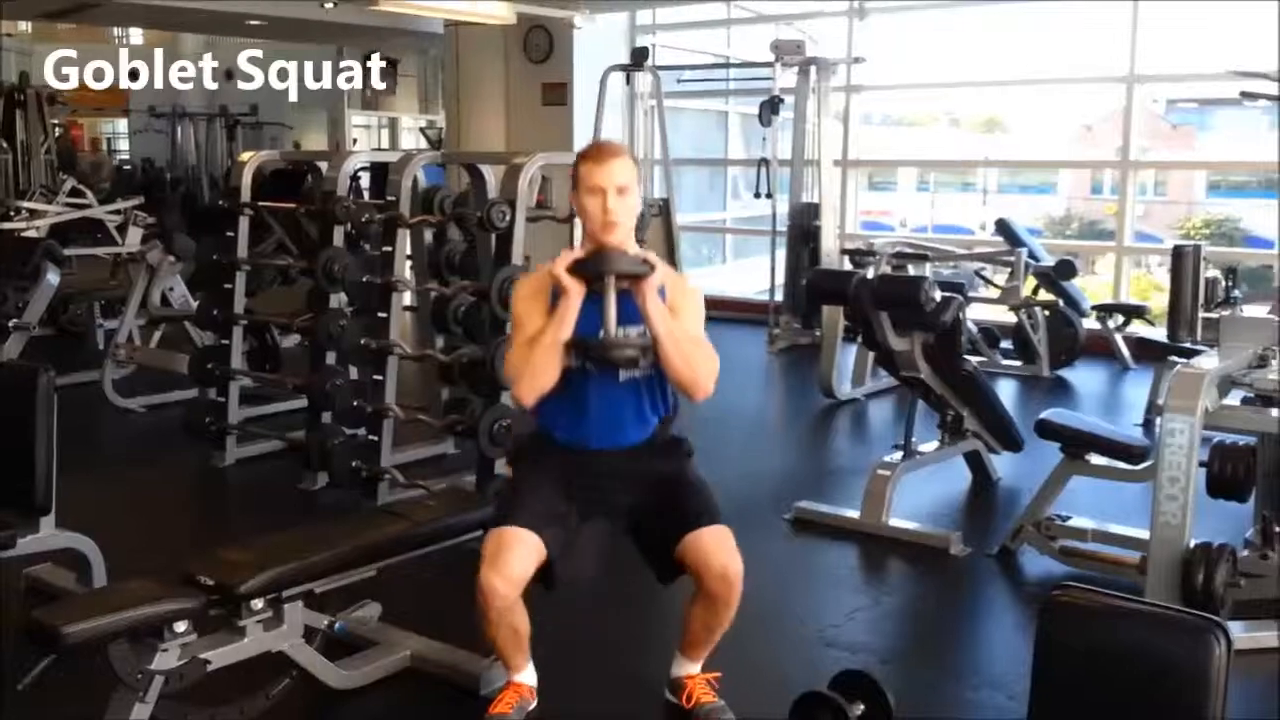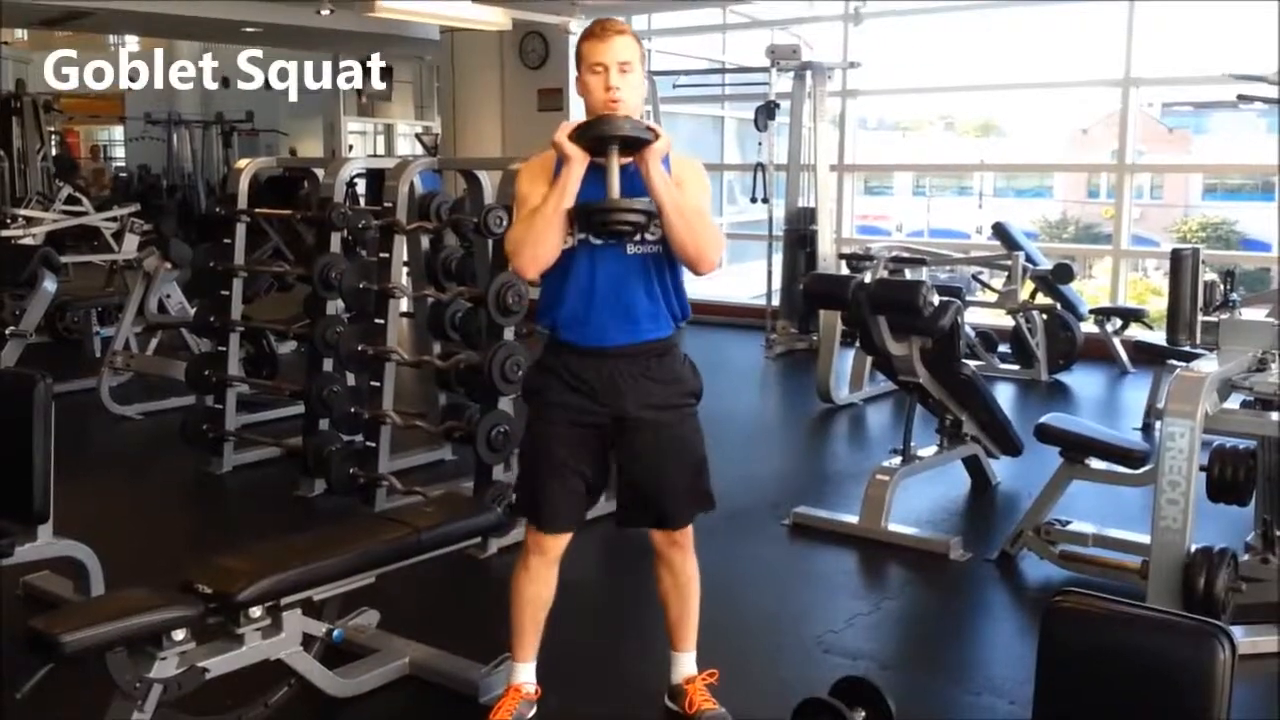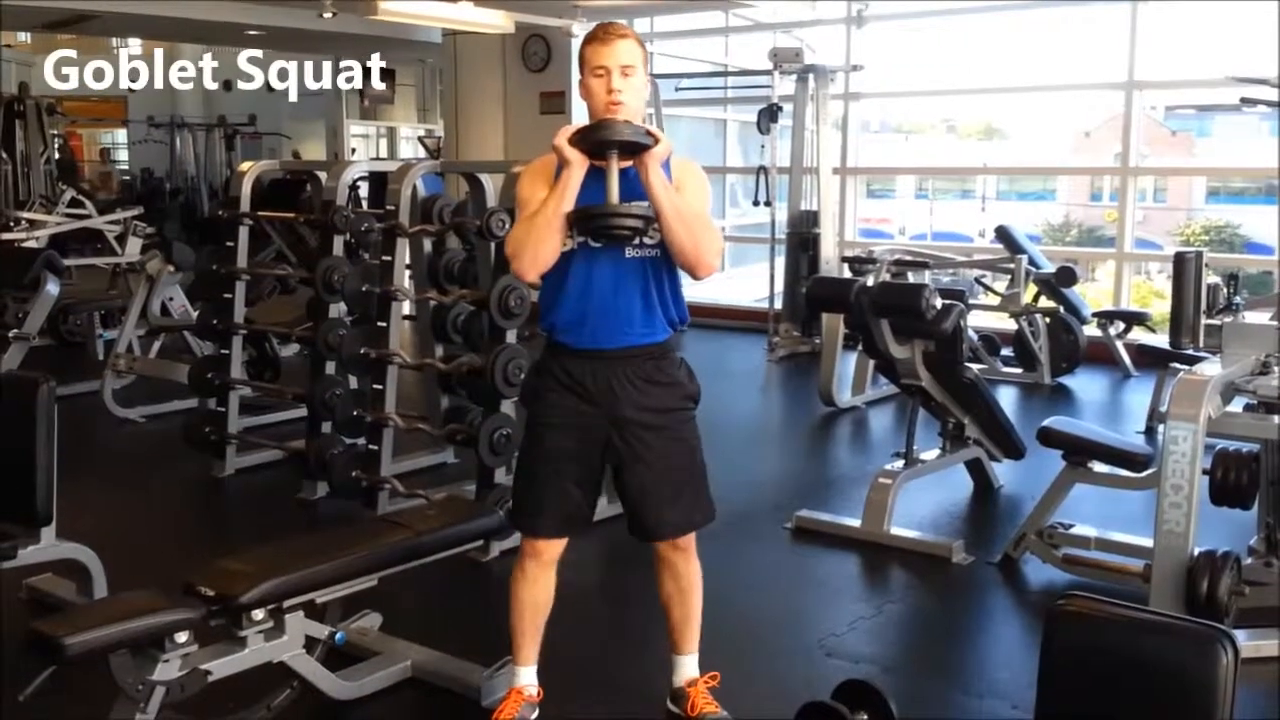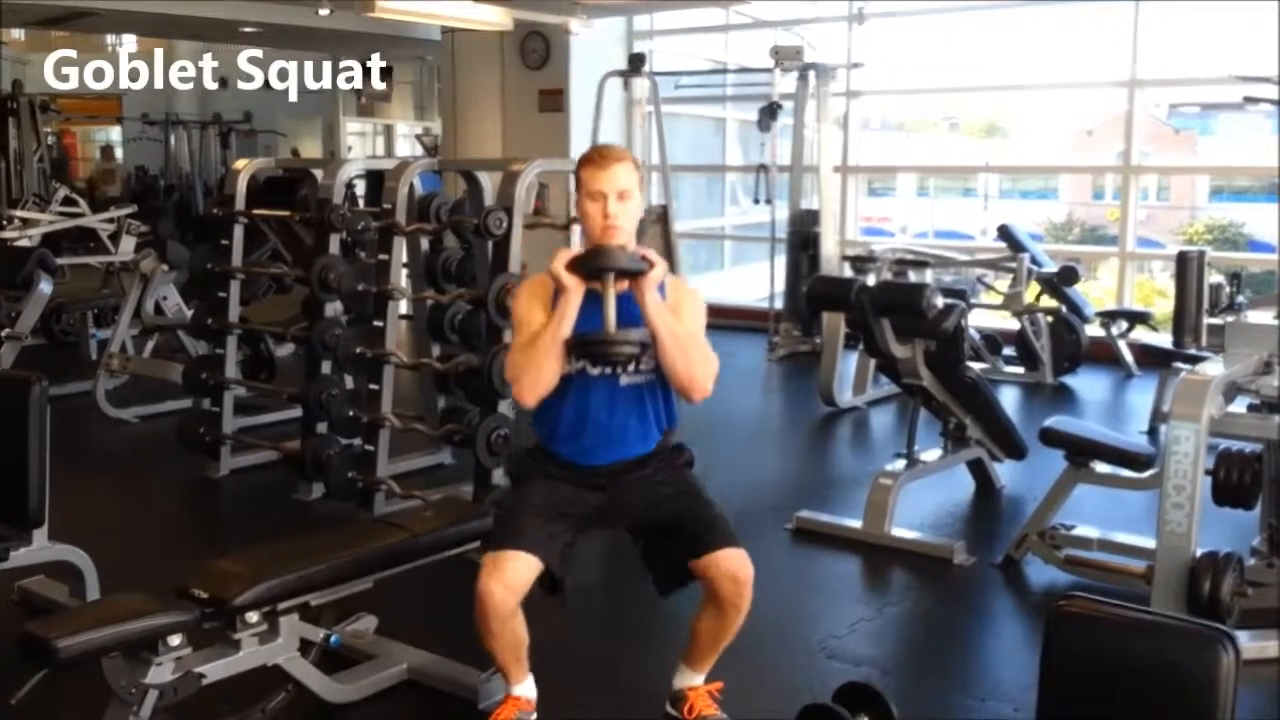
dt=0.5s
person 1, frame 1
left shoulder: (672, 287)
right shoulder: (541, 286)
left elbow: (701, 384)
right elbow: (525, 391)
left wrist: (650, 301)
right wrist: (570, 299)
left hip: (648, 456)
right hip: (559, 459)
left knee: (723, 571)
right knee: (497, 581)
person 1, frame 2
left shoulder: (680, 166)
right shoulder: (544, 168)
left elbow: (706, 258)
right elbow: (527, 262)
left wrist: (653, 168)
right wrist: (575, 168)
left hip: (655, 372)
right hip: (571, 373)
left knee: (673, 535)
right knee: (545, 540)
person 1, frame 3
left shoulder: (680, 170)
right shoulder: (546, 170)
left elbow: (704, 261)
right elbow: (526, 265)
left wrist: (651, 173)
right wrist: (575, 171)
left hip: (651, 375)
right hip: (568, 376)
left knee: (676, 543)
right knee: (539, 546)
person 1, frame 4
left shoulder: (675, 290)
right shoulder: (541, 290)
left elbow: (698, 386)
right elbow: (526, 391)
left wrist: (649, 296)
right wrist: (572, 296)
left hip: (650, 467)
right hip: (560, 469)
left knee: (734, 577)
right knee: (495, 589)
